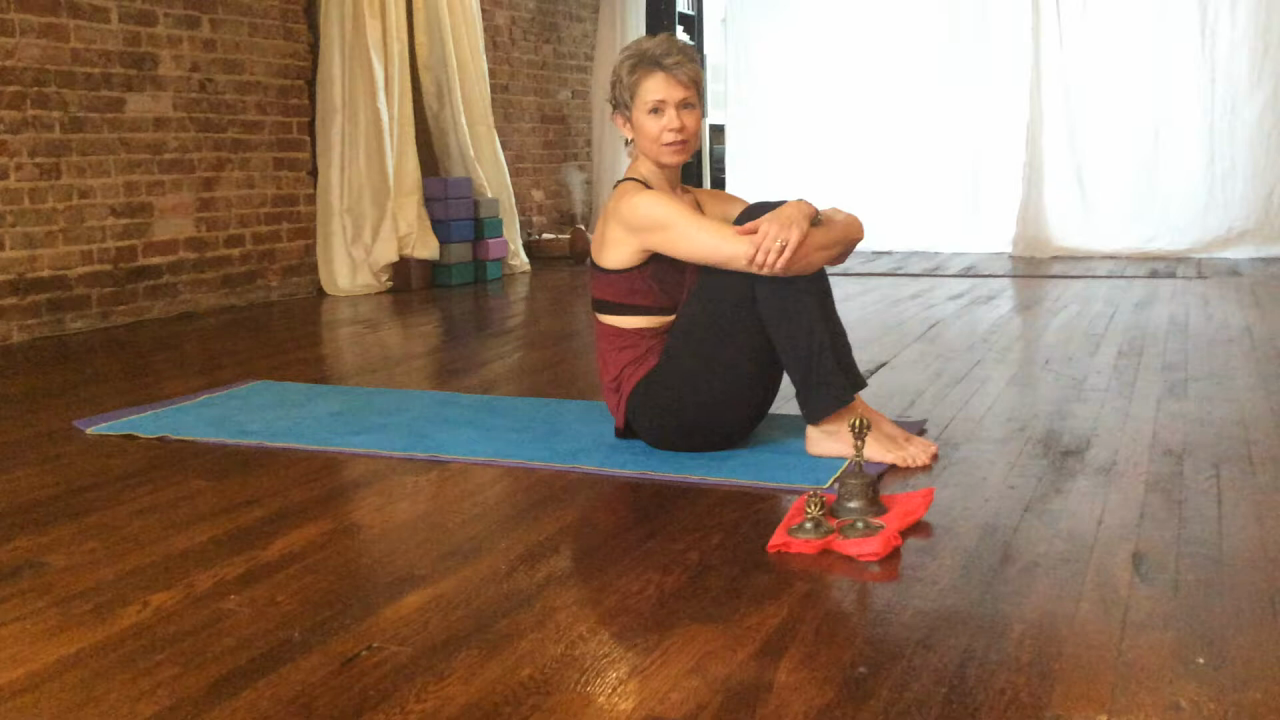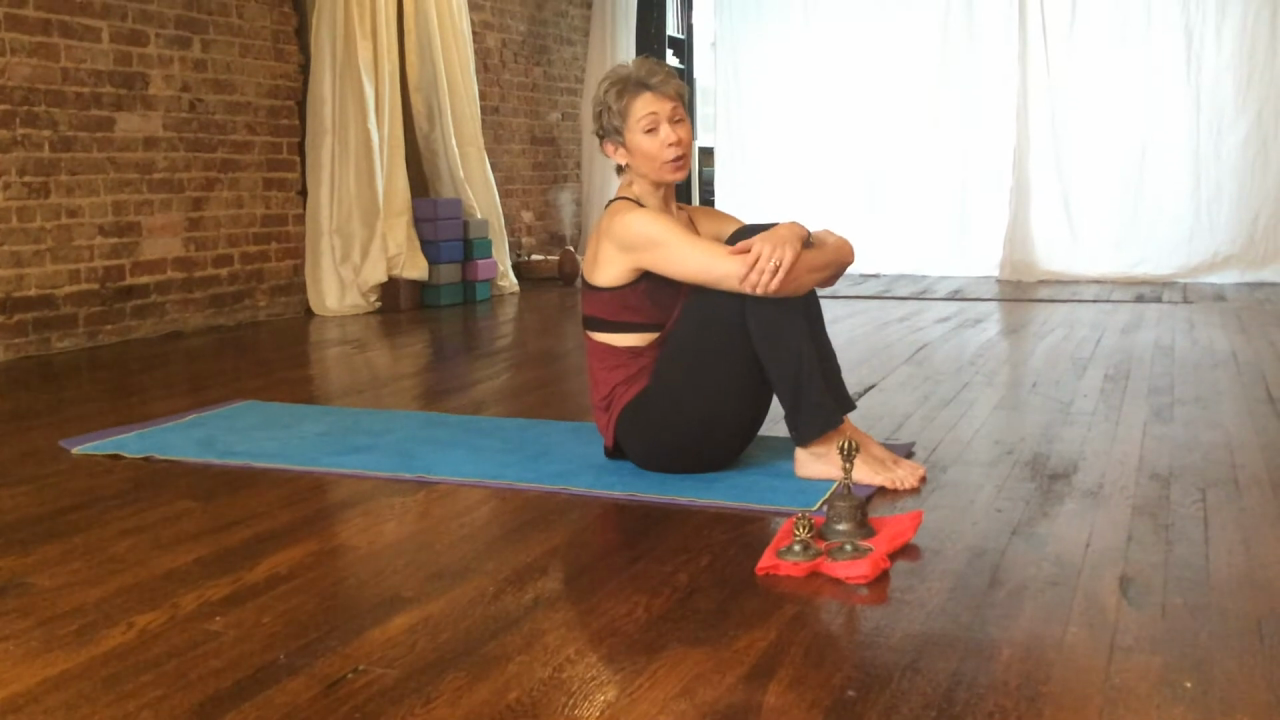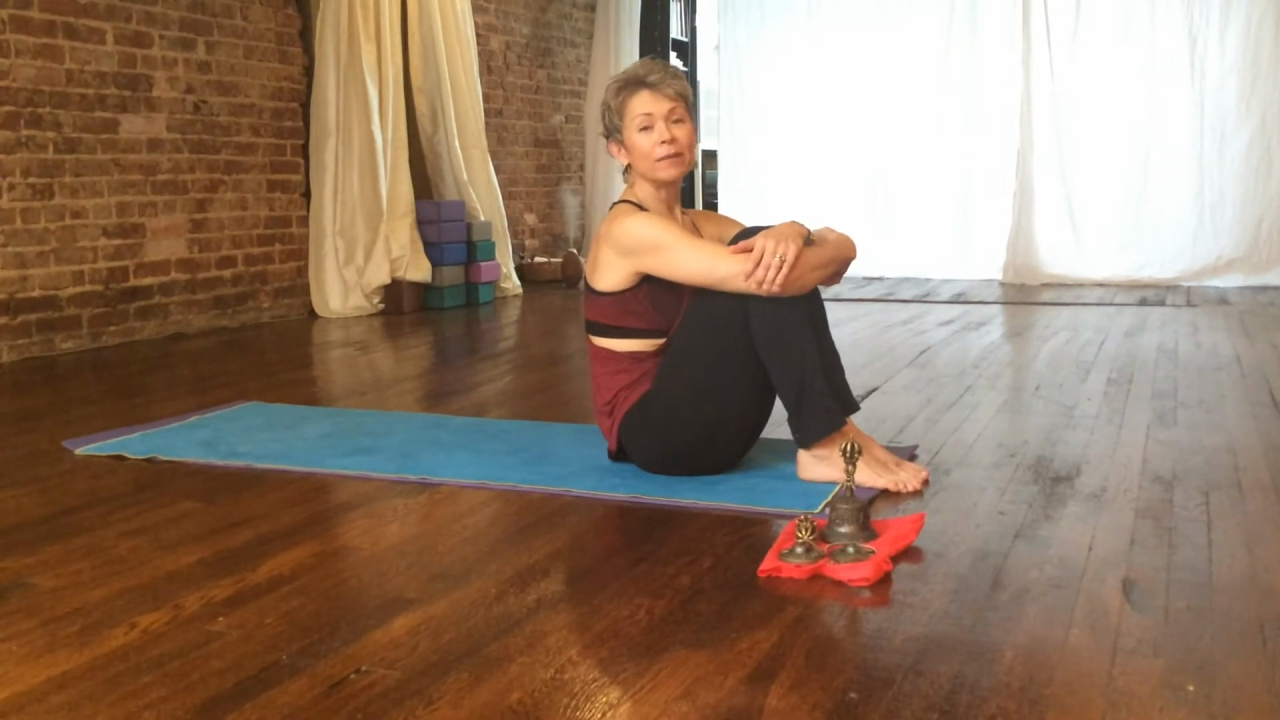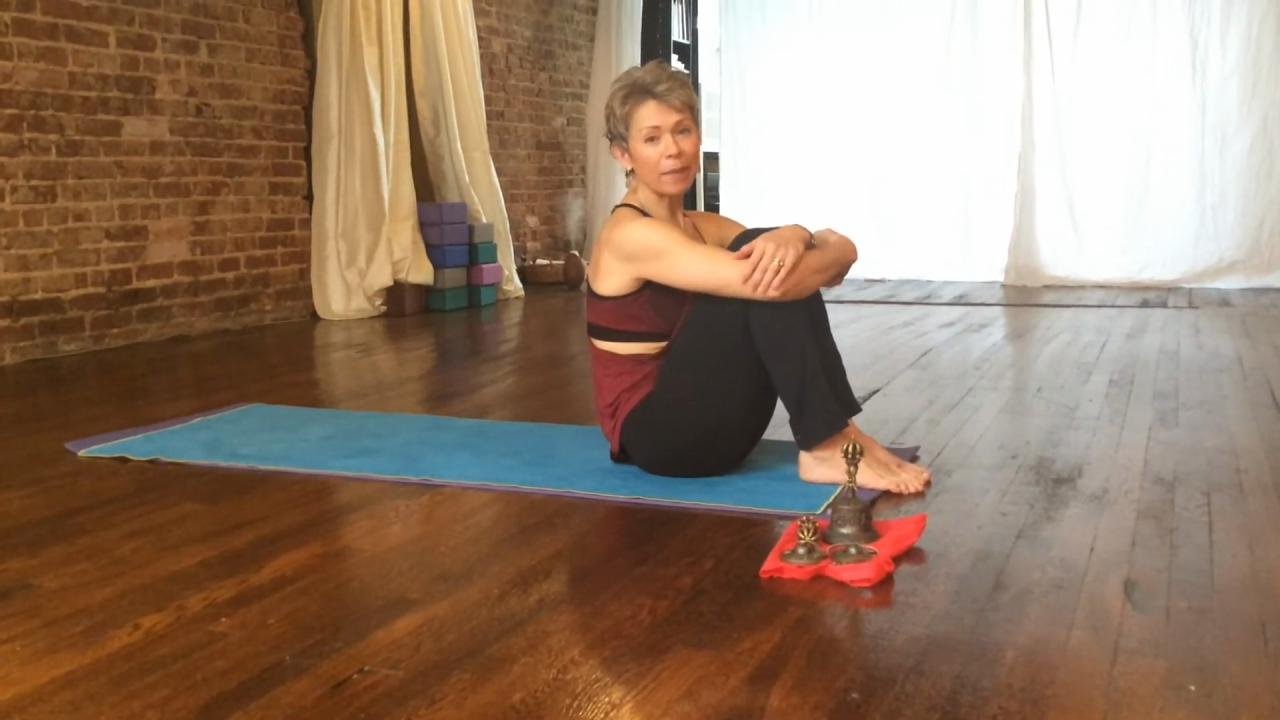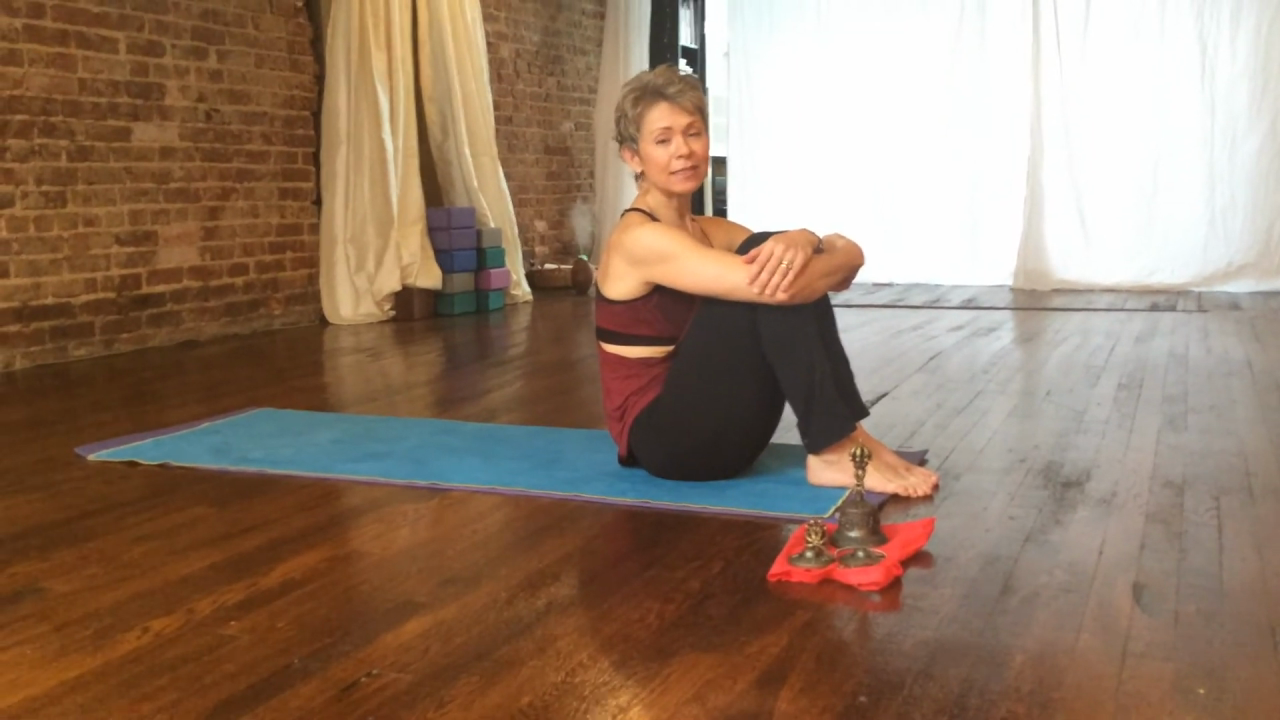
dt=1s
person 1, frame 1
left shoulder: (701, 203)
right shoulder: (637, 207)
right elbow: (763, 258)
left wrist: (800, 213)
right wrist: (846, 228)
left hip: (712, 401)
right hip: (660, 406)
left knee: (786, 248)
right knee: (771, 258)
left ankle: (843, 411)
right ankle: (833, 423)
person 1, frame 2
left shoulder: (696, 220)
right shoulder: (630, 225)
left elbow: (818, 271)
right elbow: (755, 278)
left wrist: (793, 234)
right wrist: (837, 250)
left hip: (700, 421)
right hip: (651, 428)
left knee: (777, 268)
right knee: (763, 278)
left ankle: (832, 432)
right ankle: (821, 445)
person 1, frame 3
left shoulder: (700, 225)
right shoulder: (630, 229)
left elbow: (824, 271)
right elbow: (757, 278)
left wrist: (794, 233)
right wrist: (839, 245)
left hip: (704, 425)
right hip: (654, 431)
left knee: (781, 267)
right knee: (767, 279)
left ankle: (834, 435)
right ankle: (826, 446)
person 1, frame 4
left shoulder: (701, 226)
right shoulder: (632, 234)
left elbow: (809, 273)
right elbow: (770, 285)
left wrist: (796, 237)
right wrist: (839, 248)
left hip: (705, 424)
right hip: (657, 434)
left knee: (779, 264)
right knee: (766, 281)
left ankle: (836, 437)
right ankle: (827, 448)
person 1, frame 5
left shoulder: (709, 231)
right shoulder: (641, 238)
left elbow: (833, 275)
right elbow: (776, 289)
left wrist: (805, 240)
right wrist: (848, 252)
left hip: (714, 429)
right hip: (664, 437)
left knee: (794, 276)
right knee: (775, 284)
left ankle: (845, 438)
right ankle: (834, 451)
